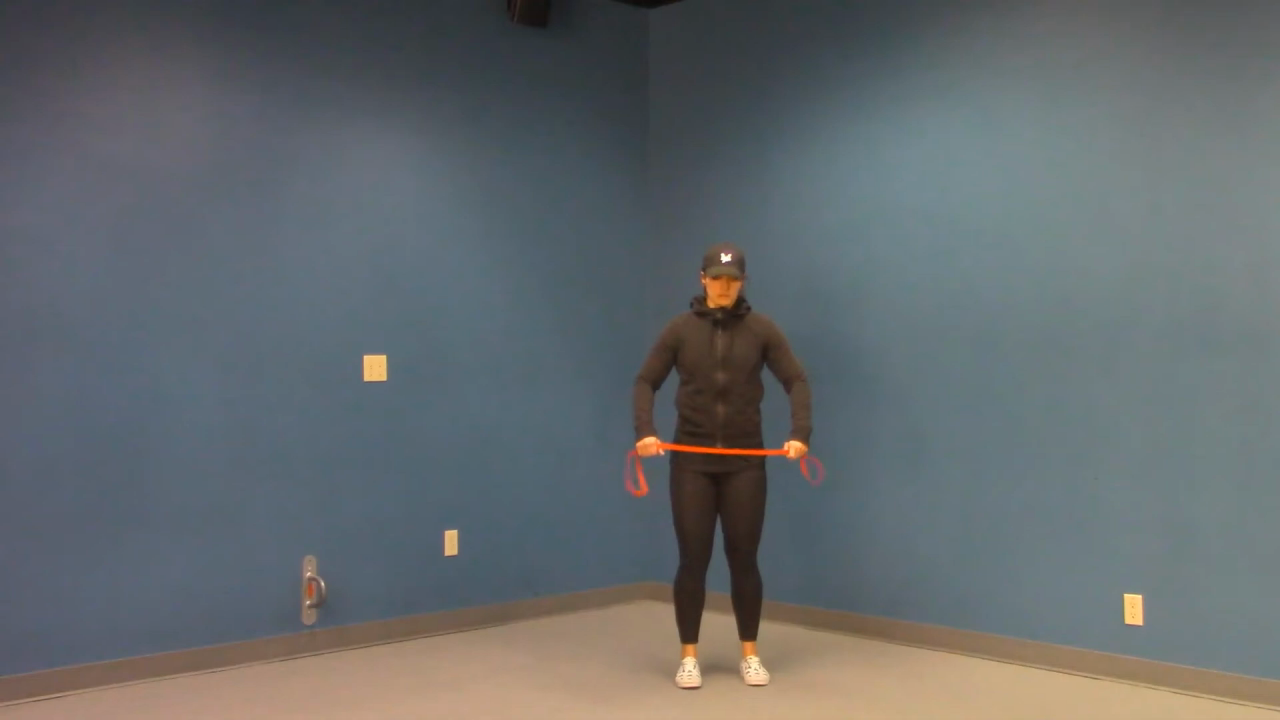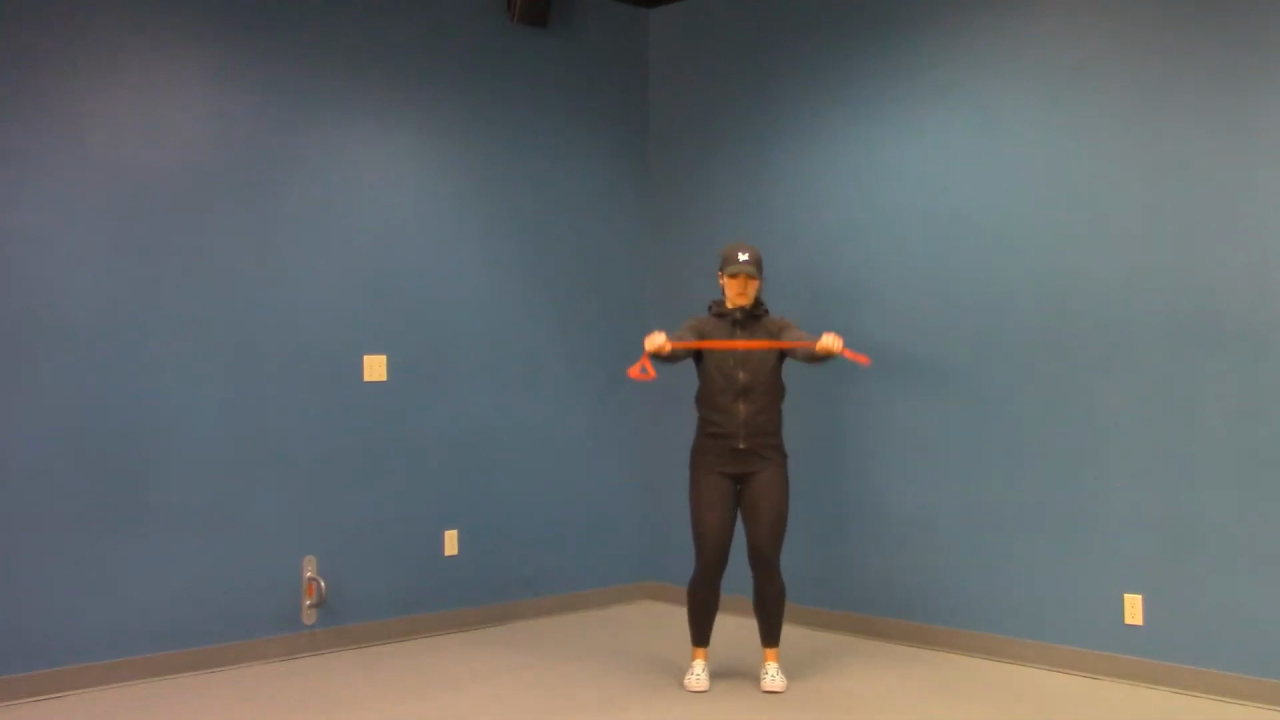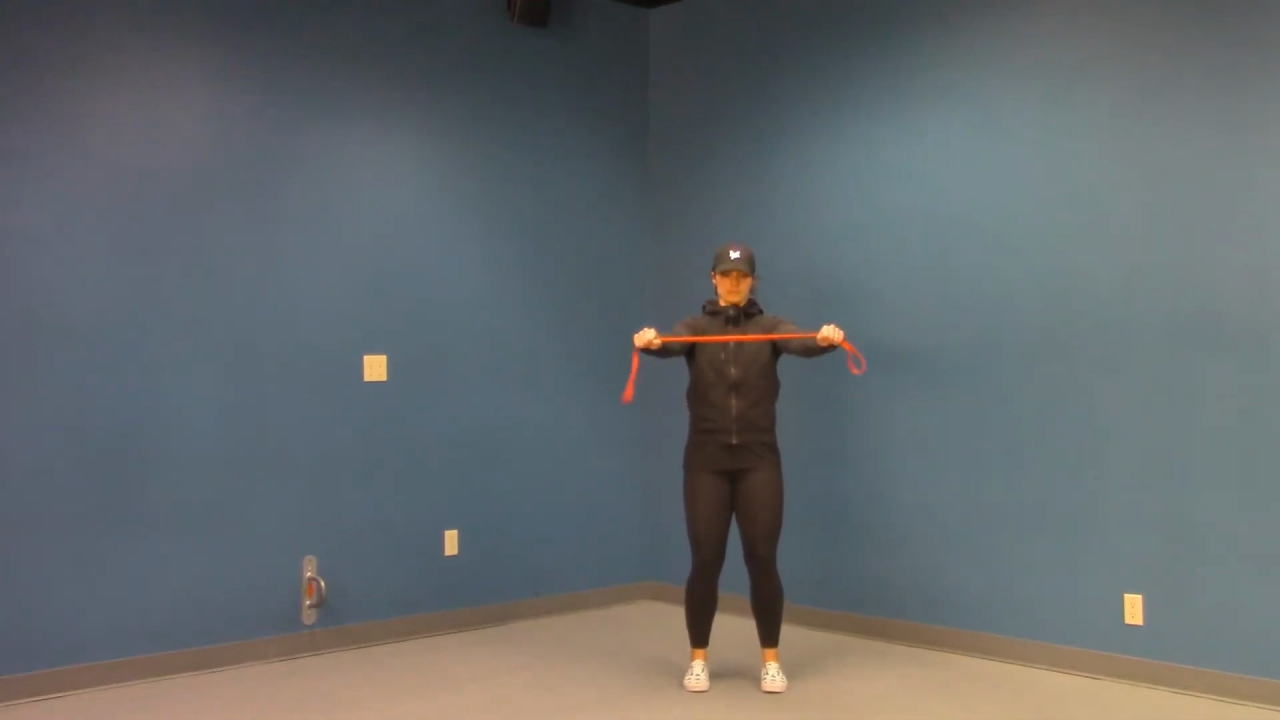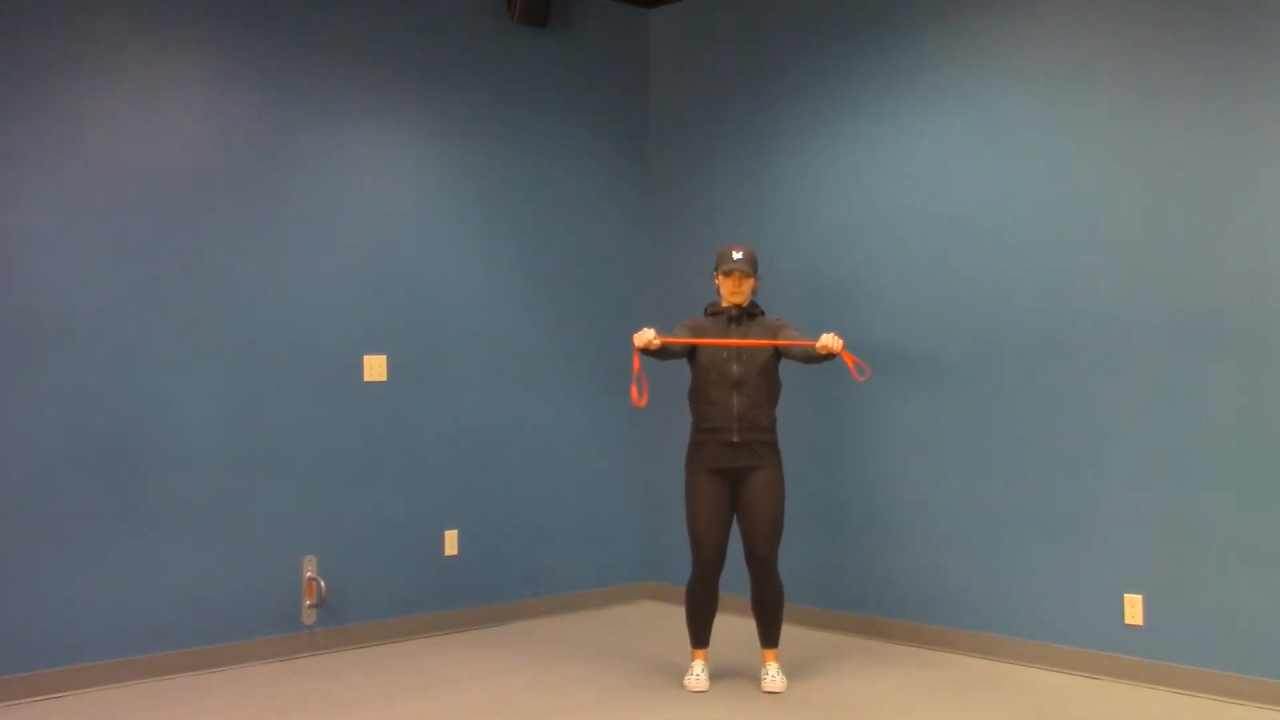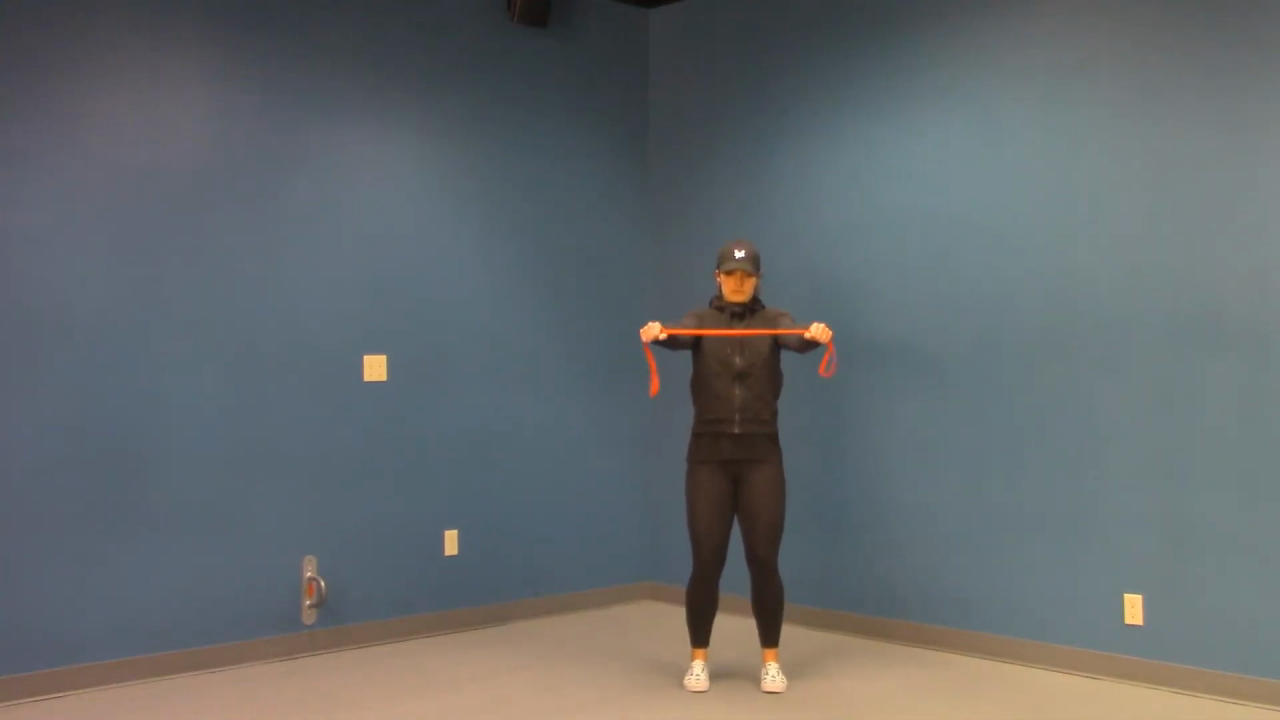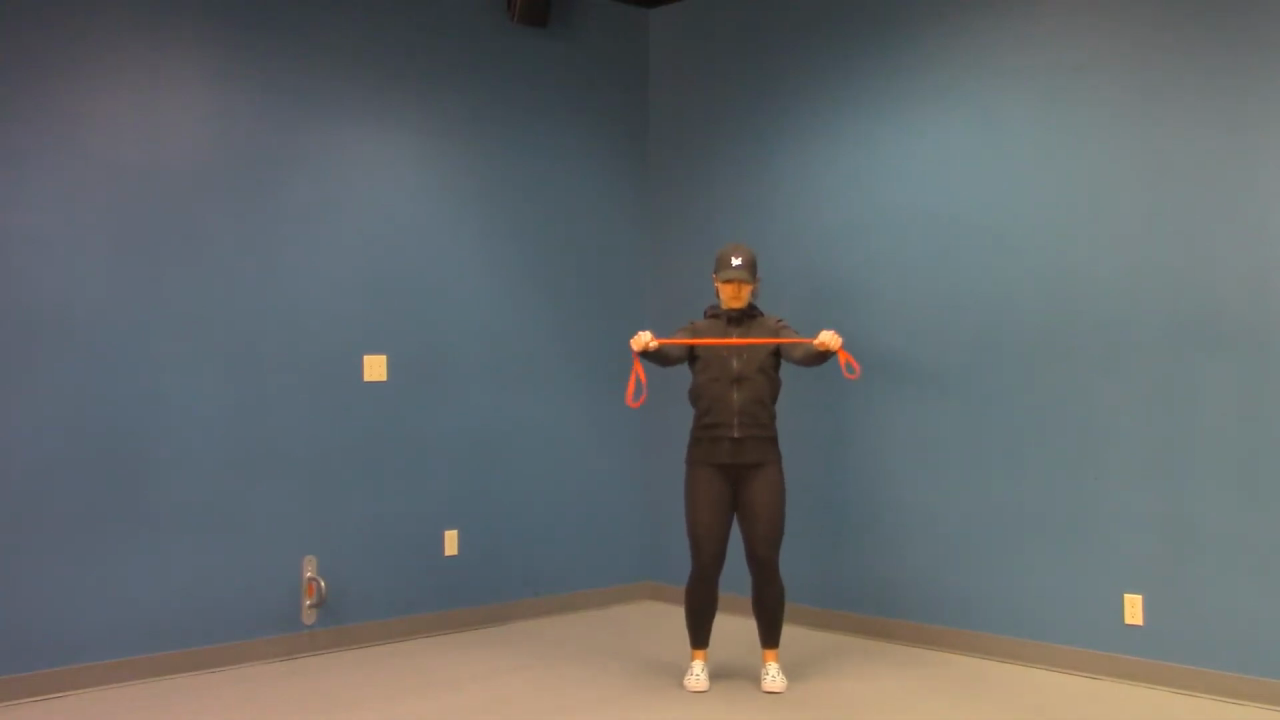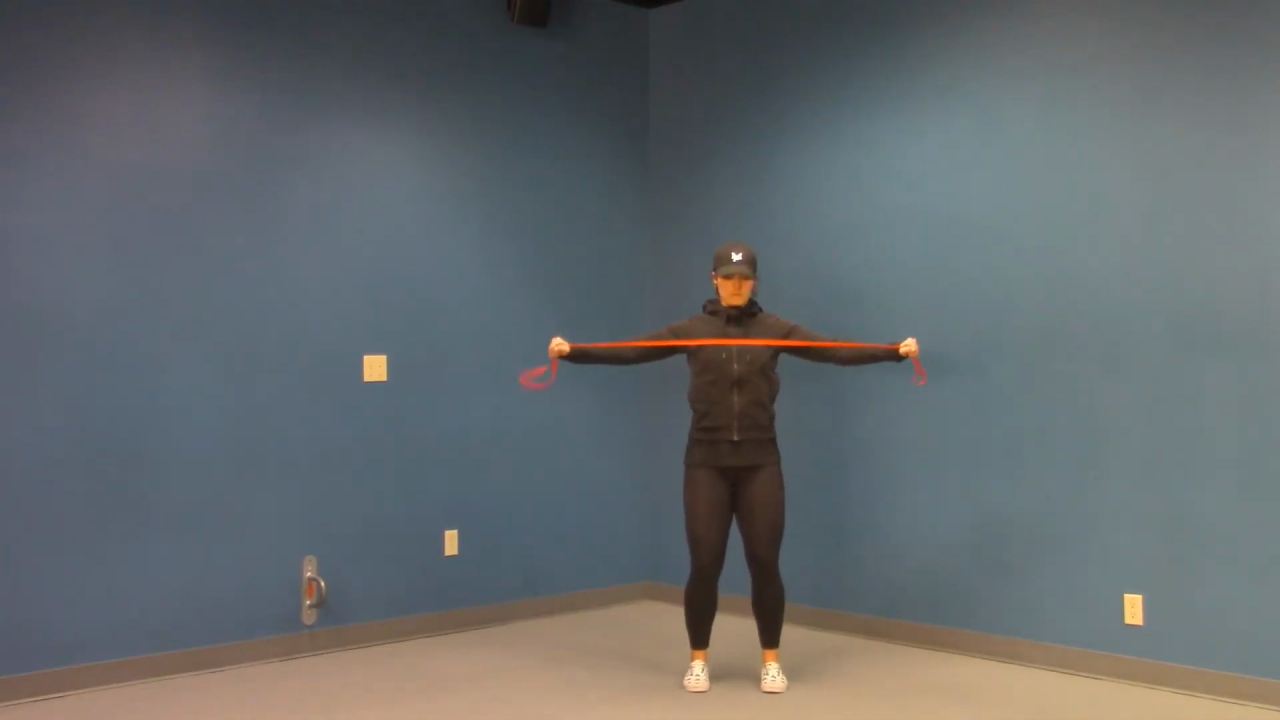
dt=0.7s
person 1, frame 1
left shoulder: (761, 329)
right shoulder: (681, 329)
left elbow: (796, 381)
right elbow: (646, 381)
left wrist: (800, 433)
right wrist: (644, 431)
left hip: (745, 458)
right hip: (692, 456)
left knee: (743, 558)
right knee: (693, 559)
left ankle: (749, 653)
right ankle: (689, 656)
person 1, frame 2
left shoulder: (776, 327)
right shoulder: (702, 326)
left elbow: (803, 346)
right elbow: (679, 347)
left wrist: (826, 347)
right wrist: (658, 347)
left hip: (764, 460)
right hip: (713, 459)
left knee: (766, 562)
right knee: (709, 562)
left ankle: (771, 660)
right ankle: (698, 658)
person 1, frame 3
left shoulder: (769, 326)
right shoulder: (696, 326)
left elbow: (797, 343)
right elbow: (672, 344)
left wrist: (823, 339)
right wrist: (651, 342)
left hip: (758, 458)
right hip: (706, 459)
left knee: (762, 560)
right knee: (705, 562)
left ankle: (771, 660)
right ankle: (698, 659)
person 1, frame 4
left shoulder: (771, 328)
right shoulder: (698, 328)
left elbow: (799, 349)
right elbow: (673, 347)
left wrist: (824, 348)
right wrist: (650, 343)
left hip: (759, 460)
right hip: (707, 460)
left knee: (763, 563)
right knee: (706, 564)
left ankle: (770, 660)
right ankle: (698, 660)
person 1, frame 5
left shoulder: (772, 319)
right shoulder: (701, 320)
left elbow: (795, 337)
right elbow: (678, 335)
left wrist: (815, 334)
right wrist: (657, 332)
left hip: (761, 456)
right hip: (709, 456)
left knee: (763, 561)
right knee: (706, 562)
left ankle: (770, 660)
right ankle: (698, 659)
person 1, frame 6
left shoulder: (771, 329)
right shoulder: (698, 331)
left elbow: (801, 353)
right elbow: (670, 354)
left wrist: (826, 346)
right wrist: (647, 346)
left hip: (760, 459)
right hip: (707, 459)
left knee: (765, 562)
right knee: (705, 563)
left ankle: (770, 660)
right ankle: (698, 659)
person 1, frame 7
left shoulder: (775, 329)
right shoulder: (692, 329)
left elbow: (834, 351)
right elbow: (633, 351)
left wrist: (894, 352)
right wrist: (573, 352)
left hip: (760, 460)
right hip: (706, 461)
left knee: (765, 563)
right knee: (705, 564)
left ankle: (771, 660)
right ankle: (698, 660)
